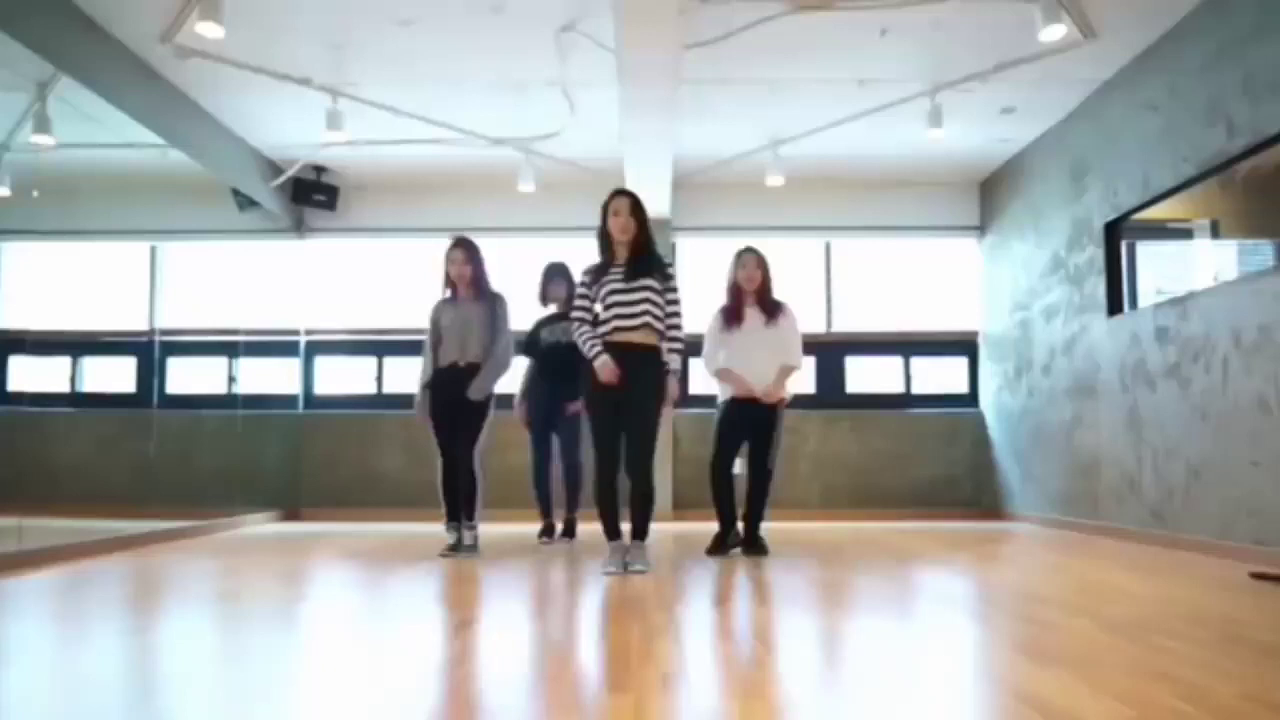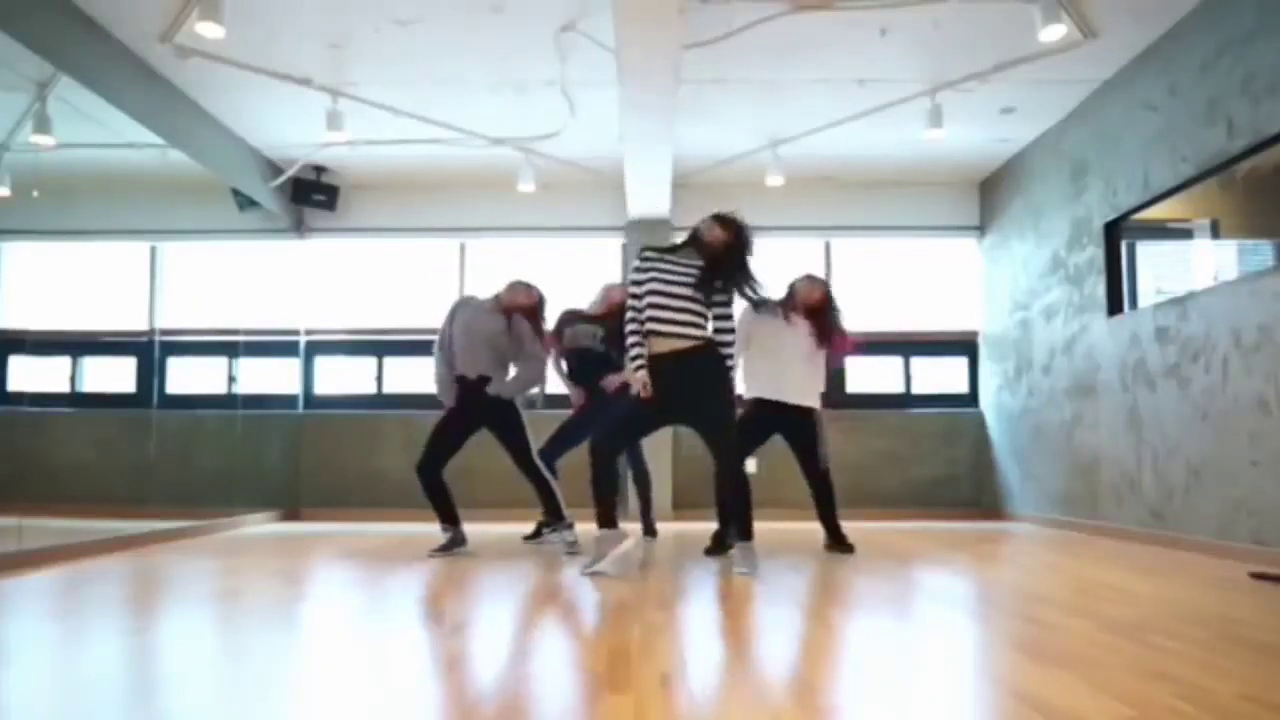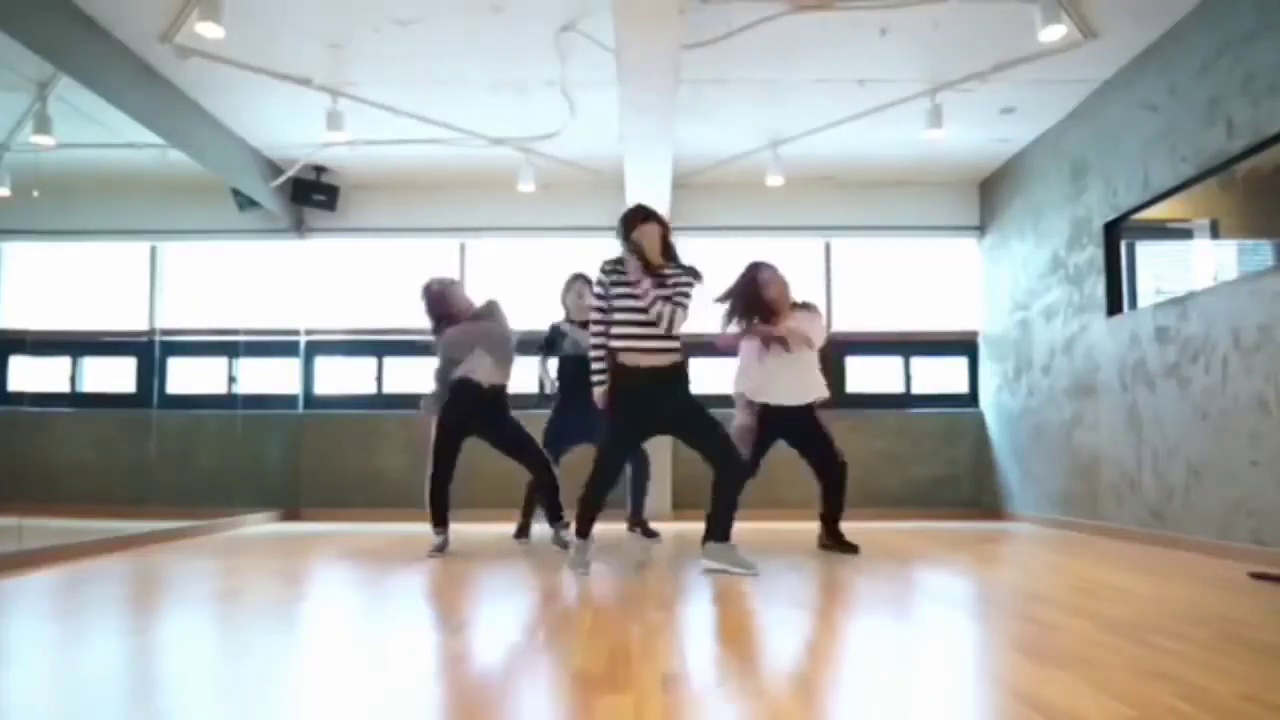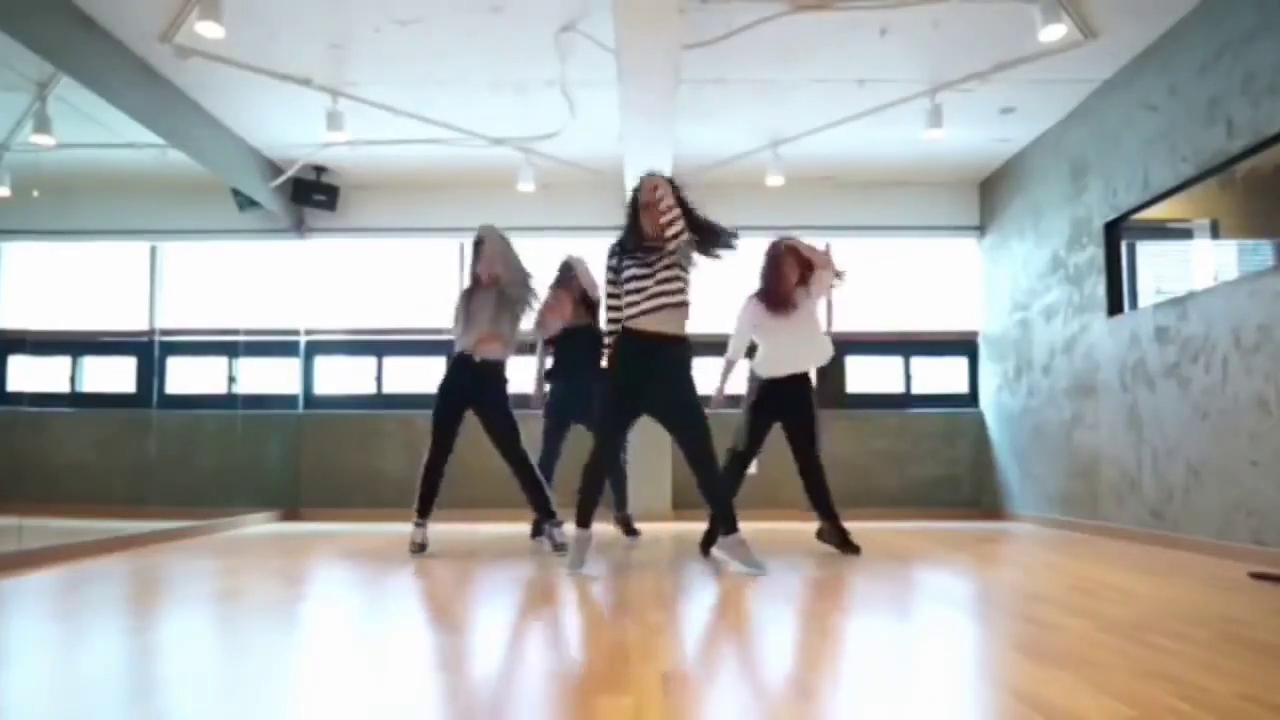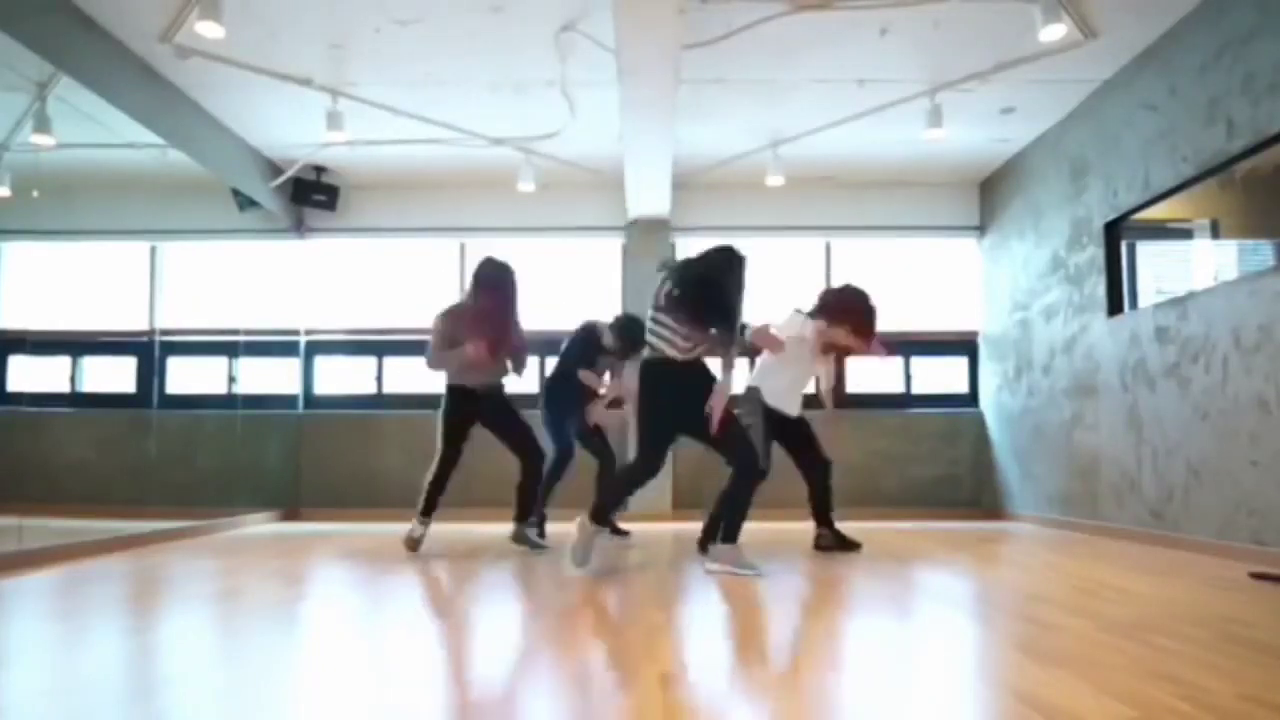
dt=1s
person 1, frame 1
left shoulder: (660, 268)
right shoulder: (593, 274)
left elbow: (674, 325)
right elbow: (580, 323)
left wrist: (673, 373)
right wrist: (598, 357)
left hip: (647, 367)
right hip: (607, 366)
left knee: (640, 462)
right knee: (607, 461)
left ankle: (638, 544)
right ankle: (614, 545)
person 1, frame 2
left shoulder: (717, 275)
right shoulder: (648, 260)
left elbow: (725, 332)
right elbow: (633, 317)
left wrist: (728, 384)
right wrist: (637, 366)
left hip: (703, 370)
right hip: (659, 374)
left knee: (728, 458)
right knee: (603, 445)
left ankle: (744, 545)
right ankle: (609, 536)
person 1, frame 3
left shoulder: (682, 276)
right shoulder: (610, 273)
left elbow: (670, 325)
right elbow: (596, 330)
left wrist: (644, 282)
right wrist: (601, 383)
left hip: (671, 388)
right hip: (629, 388)
left knee: (728, 459)
right knee: (605, 470)
left ankle: (717, 545)
right ankle: (581, 543)
person 1, frame 4
left shoulder: (683, 242)
right shoulder: (621, 253)
left elbow: (672, 237)
right elbow: (612, 317)
left wrist: (664, 195)
right wrist: (612, 363)
left hip: (672, 359)
right hip: (631, 355)
left knee: (701, 454)
right knee: (604, 450)
left ankle: (729, 539)
right ankle: (580, 537)
person 1, frame 5
left shoulder: (718, 301)
right shoulder: (673, 290)
left elbow: (727, 348)
right elbow: (696, 324)
left wrist: (723, 393)
right wrist: (749, 335)
left hip: (696, 381)
right hip: (661, 379)
left knee: (749, 460)
right knee: (648, 463)
left ankle: (724, 548)
right ankle: (593, 526)
person 2, frame 1
left shoulder: (493, 302)
right shoulder: (441, 308)
left elbow: (503, 349)
right elbow: (430, 352)
left wrist: (482, 384)
right wrist: (423, 393)
left hip: (474, 386)
right hip: (444, 385)
left knee: (466, 455)
right knee: (449, 459)
left ankle: (469, 529)
right ankle: (455, 531)
person 2, frame 2
left shoulder: (517, 324)
right shoulder: (464, 307)
left elbow: (535, 365)
right elbow: (443, 349)
left wrist: (503, 389)
right wrist: (447, 390)
left hip: (494, 399)
right hip: (463, 399)
left knee: (529, 464)
right knee: (427, 467)
left ankle: (563, 528)
right ankle: (454, 533)
person 2, frame 3
left shoulder: (491, 314)
right shoulder: (449, 334)
left elbow: (502, 339)
right wrist: (436, 401)
left hip: (491, 408)
right hip: (456, 408)
left knee: (540, 464)
right knee: (439, 476)
left ankle: (559, 528)
right ankle: (441, 535)
person 2, frame 4
left shoulder: (511, 291)
right shoulder: (467, 297)
left elbow: (513, 270)
left wrist: (493, 238)
left hip: (490, 379)
right hip: (459, 374)
left knee: (515, 455)
right knee: (438, 452)
left ankle: (551, 523)
right ankle: (420, 524)
person 2, frame 5
left shoulder: (508, 323)
right shoulder: (453, 317)
left elbow: (519, 363)
right elbow: (435, 358)
right wrist: (465, 354)
left hip: (494, 396)
right hip: (460, 395)
left knee: (534, 455)
right knee: (446, 459)
left ankle: (522, 526)
right ankle: (420, 523)
person 3, frame 1
left shoulder: (780, 312)
right shoulder: (723, 315)
left elbow: (793, 355)
right elbow: (710, 359)
left wrist: (777, 385)
right wrist: (736, 381)
left hip: (769, 400)
right hip: (734, 399)
left knee: (761, 467)
right knee: (720, 464)
left ankle: (752, 531)
right ankle: (728, 530)
person 3, frame 2
left shoulder: (816, 331)
right shoulder: (759, 313)
left elbow: (817, 375)
right elbow: (734, 349)
left hip: (802, 407)
right hip: (763, 403)
left knee: (817, 471)
left ankle: (833, 534)
right ankle: (725, 532)
person 3, frame 3
left shoulder: (808, 314)
right shoulder: (754, 329)
left elbow: (812, 342)
right elbow: (744, 377)
left wrist: (771, 330)
right wrist: (742, 414)
left hip: (801, 410)
right hip: (765, 411)
left knee: (835, 466)
left ankle: (830, 532)
person 3, frame 4
left shoulder: (808, 294)
right shoulder: (757, 304)
left elbow: (828, 268)
right elbow: (736, 347)
left wrist: (799, 246)
right wrist: (721, 385)
left hip: (799, 386)
right hip: (767, 386)
left knee: (808, 458)
right knee: (740, 456)
left ankle: (830, 526)
right ankle: (716, 527)
person 3, frame 5
left shoulder: (825, 344)
right shoulder: (800, 325)
left hip: (788, 409)
right hip: (759, 400)
left knee: (818, 465)
left ankle: (826, 532)
right ankle: (713, 533)
person 4, frame 1
right shoulder: (541, 326)
right elbow: (533, 364)
left wrist: (585, 396)
right wrist: (521, 397)
left hip: (569, 399)
right hip: (541, 399)
left knee: (569, 456)
right knee: (540, 460)
left ankle: (570, 518)
right ankle: (547, 521)
person 4, frame 2
left shoulder: (616, 325)
right shoulder: (568, 319)
right elbow: (556, 356)
left wrist: (622, 376)
right wrist: (571, 386)
left hip: (616, 399)
right hip: (590, 403)
left knee: (635, 459)
right knee: (546, 456)
left ankle: (647, 520)
person 4, frame 3
right shoulder: (557, 329)
right elbow: (543, 361)
right wrist: (549, 382)
left hip: (600, 410)
right hip: (568, 412)
left knee: (639, 458)
left ankle: (636, 519)
right ankle: (525, 522)
person 4, frame 4
left shoulder: (589, 304)
right shoulder: (551, 309)
left elbow: (593, 291)
right elbow: (543, 347)
left wrist: (579, 265)
right wrist: (539, 385)
left hip: (593, 391)
right hip: (562, 392)
right knee: (548, 456)
left ankle: (622, 515)
right ankle: (542, 519)
person 4, frame 5
left shoulder: (616, 347)
right shoulder: (587, 335)
left elbow: (617, 379)
right elbow: (582, 371)
left wrist: (602, 404)
right wrist: (607, 392)
left hip: (581, 404)
right hip: (557, 401)
left knee: (608, 458)
right knee: (565, 453)
right ankle: (538, 514)
